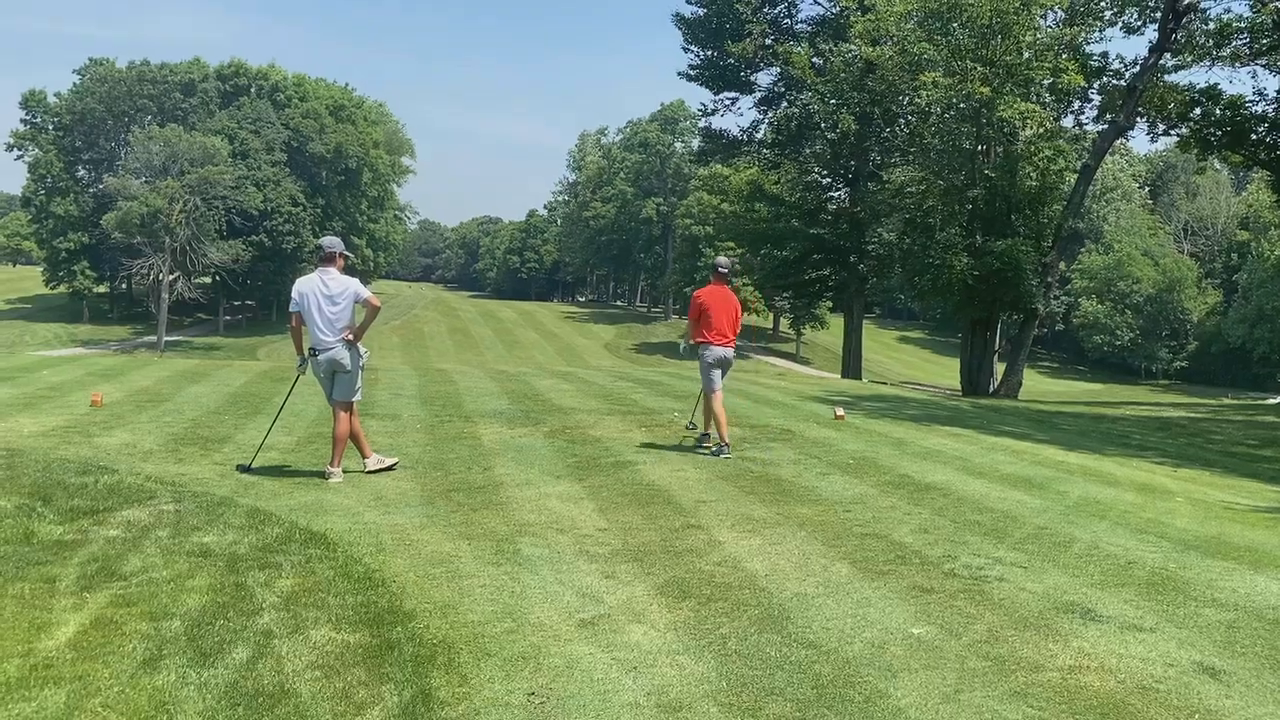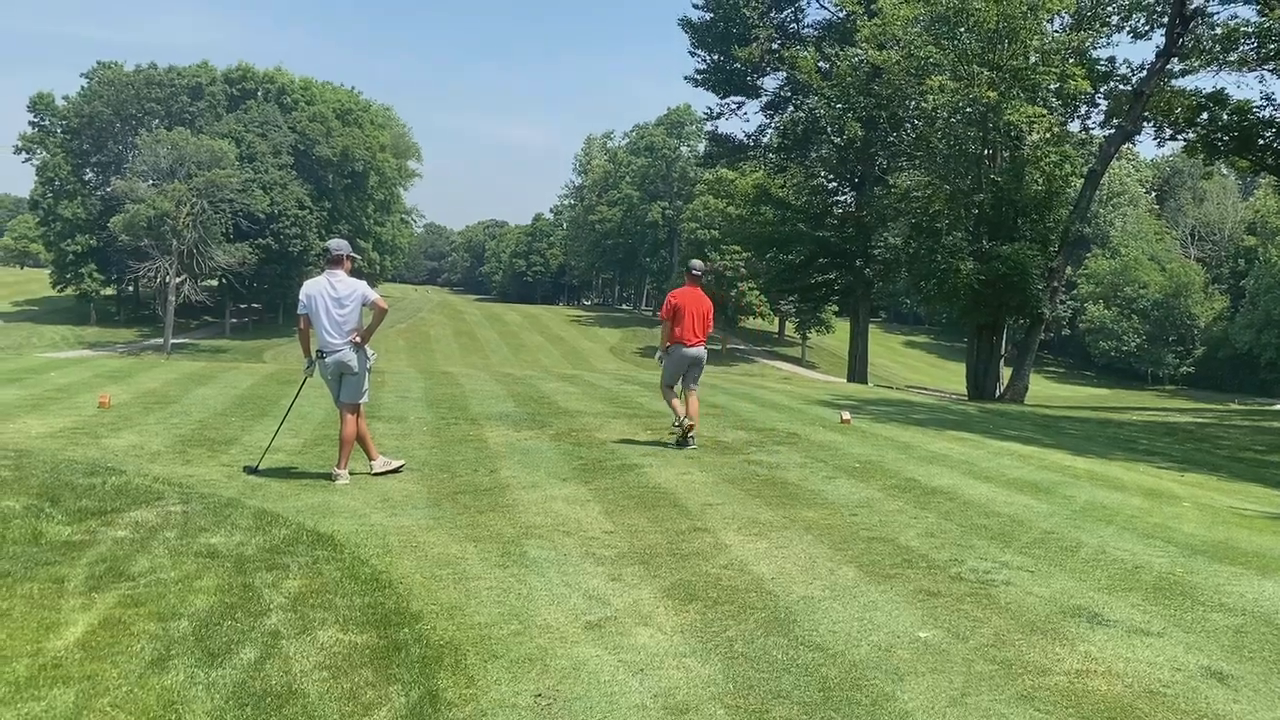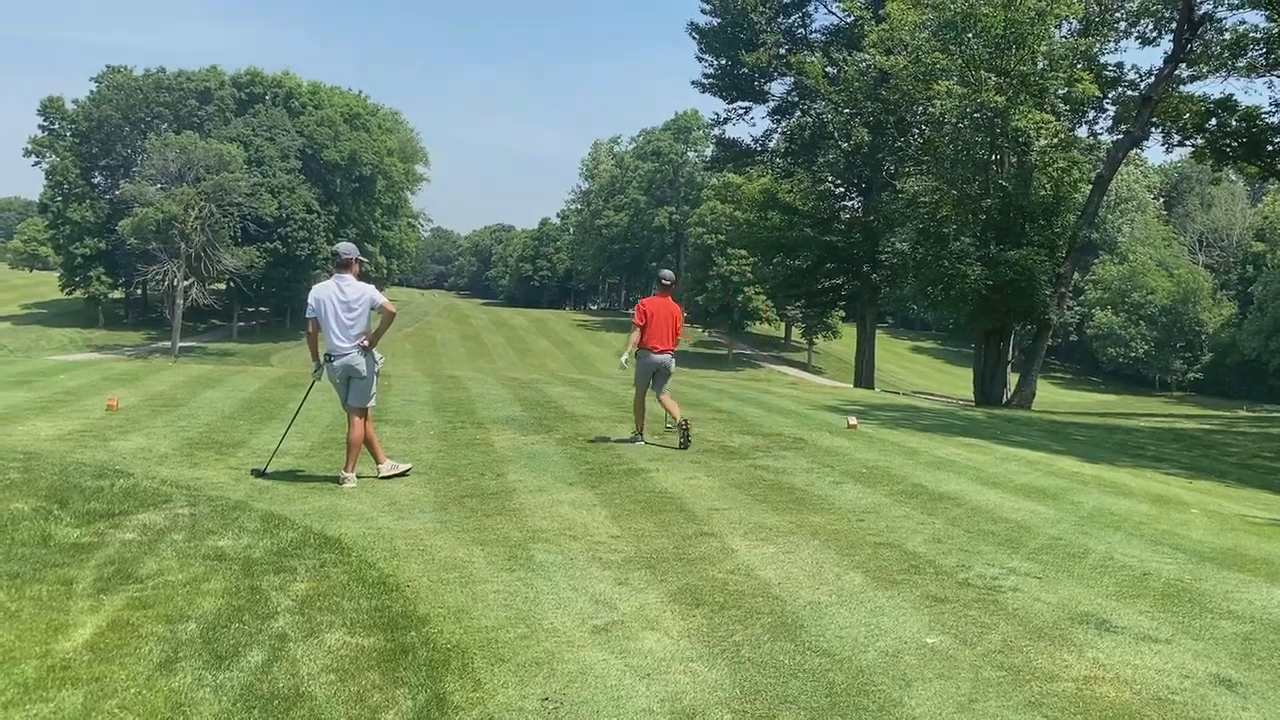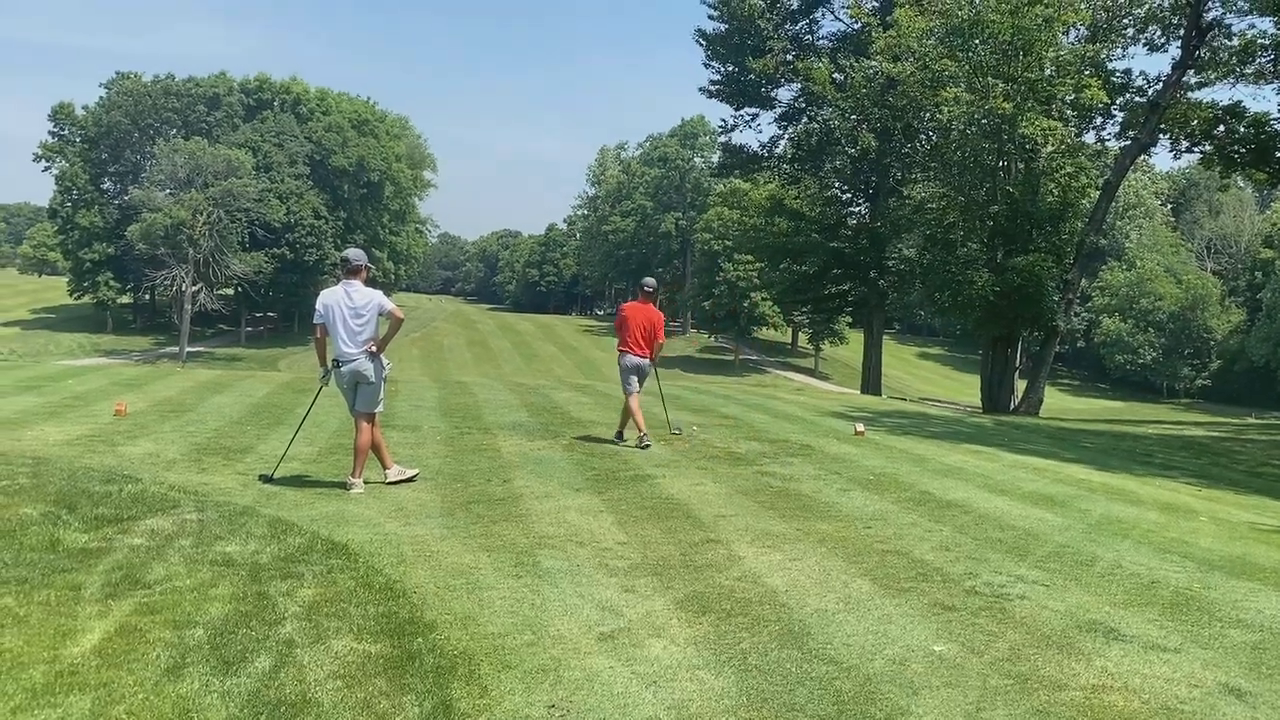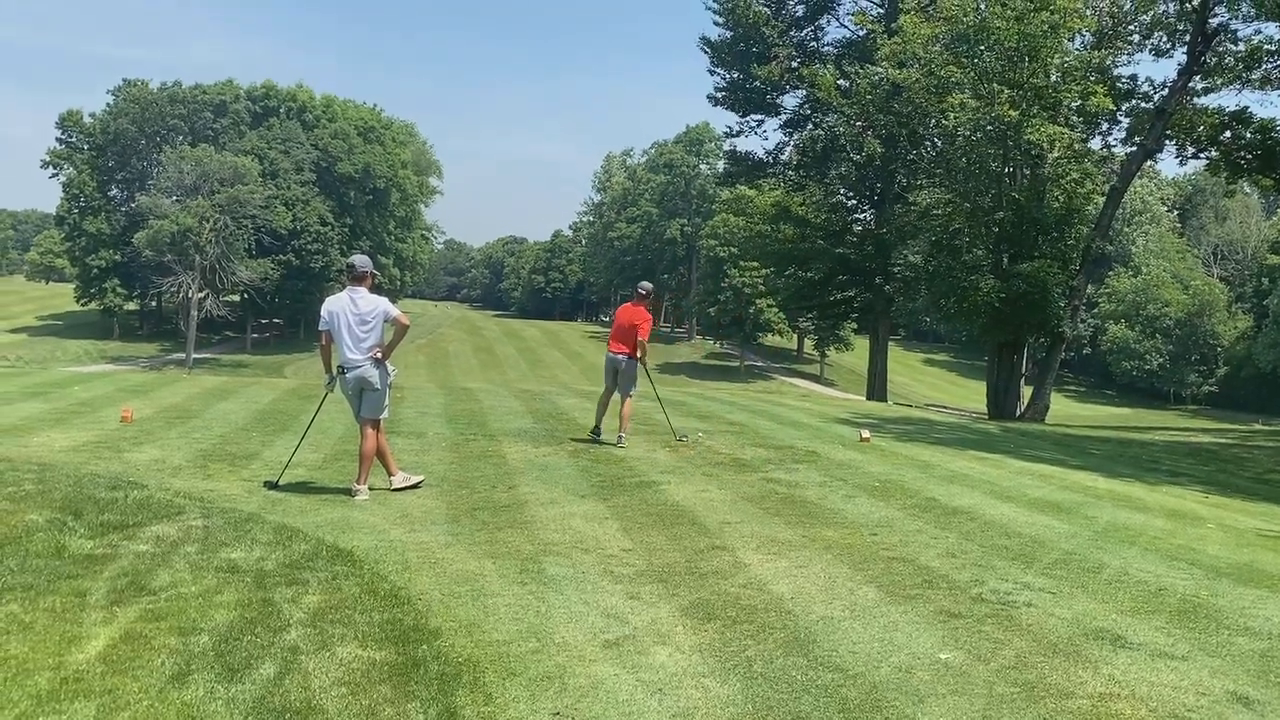
dt=0.4s
person 1, frame 1
left shoulder: (301, 285)
right shoulder: (349, 283)
left elbow: (295, 324)
right elbow: (375, 304)
left wrist: (300, 356)
right wrist: (360, 332)
left hip: (318, 356)
right hip: (345, 352)
left knee: (348, 408)
right knee: (343, 411)
left ankle: (369, 458)
right ankle: (334, 468)
person 1, frame 2
left shoulder: (309, 287)
right shoulder: (356, 286)
left elbow: (302, 327)
right elbow: (382, 307)
left wrist: (308, 358)
right wrist: (367, 334)
left hip: (326, 358)
right hip: (353, 354)
left knee: (355, 411)
right knee: (350, 413)
left ankle: (376, 460)
right ankle: (341, 470)
person 1, frame 3
left shoulder: (318, 291)
right shoulder: (364, 290)
left elbow: (311, 330)
right elbow: (390, 311)
left wrist: (316, 361)
right wrist: (375, 338)
left hip: (334, 361)
right hip: (361, 357)
left knee: (362, 414)
right knee: (358, 416)
left ankle: (383, 463)
right ankle: (348, 473)
person 1, frame 4
left shoulder: (325, 297)
right shoulder: (373, 296)
left elbow: (319, 336)
right elbow: (399, 316)
left wrist: (323, 367)
right wrist: (382, 344)
left hip: (342, 367)
right hip: (368, 363)
left knee: (370, 420)
right knee: (365, 422)
left ankle: (390, 469)
right ankle: (355, 479)
person 1, frame 5
left shoulder: (331, 303)
right shoulder: (378, 302)
left elbow: (324, 343)
right elbow: (404, 323)
left wrist: (328, 374)
right wrist: (388, 351)
left hip: (347, 373)
right hip: (373, 369)
left knee: (375, 426)
right knee: (370, 428)
left ankle: (395, 475)
right ankle: (360, 485)
person 2, frame 1
left shoulder: (700, 295)
right shoulder: (734, 299)
left elbow: (692, 324)
right elbow: (737, 328)
left wrist: (686, 341)
left hip: (710, 349)
right hip: (729, 350)
left knee: (713, 396)
right knee: (713, 393)
left ankle: (723, 445)
right ankle: (706, 435)
person 2, frame 2
left shoulder: (674, 296)
right shoulder: (707, 301)
left elbow: (667, 326)
right elbow: (708, 330)
left wrist: (661, 349)
left hip: (679, 349)
right hip: (700, 350)
left knee: (666, 387)
right knee: (691, 392)
left ankle: (683, 420)
right ankle: (688, 436)
person 2, frame 3
left shoulder: (645, 304)
right shoulder: (677, 309)
left elbow: (636, 331)
right elbow: (677, 337)
left wrist: (627, 353)
left hip: (647, 354)
right hip: (667, 356)
left knee: (640, 394)
right knee: (663, 395)
left ankle: (639, 434)
right ankle: (680, 421)
person 2, frame 4
left shoulder: (625, 308)
right shoulder: (658, 315)
left elbow: (618, 331)
right elbow: (660, 341)
right wrist: (654, 357)
left hip: (628, 358)
right hip: (645, 360)
left knee: (632, 397)
right knee: (632, 395)
left ankle: (643, 435)
right ankle: (620, 433)
person 2, frame 5
left shoulder: (621, 309)
right shoulder: (645, 316)
right elbow: (641, 340)
right wrist: (643, 357)
left hip: (611, 354)
right hip: (628, 359)
left knee: (608, 391)
right knee: (626, 397)
left ankle: (597, 428)
right ankle: (621, 436)
